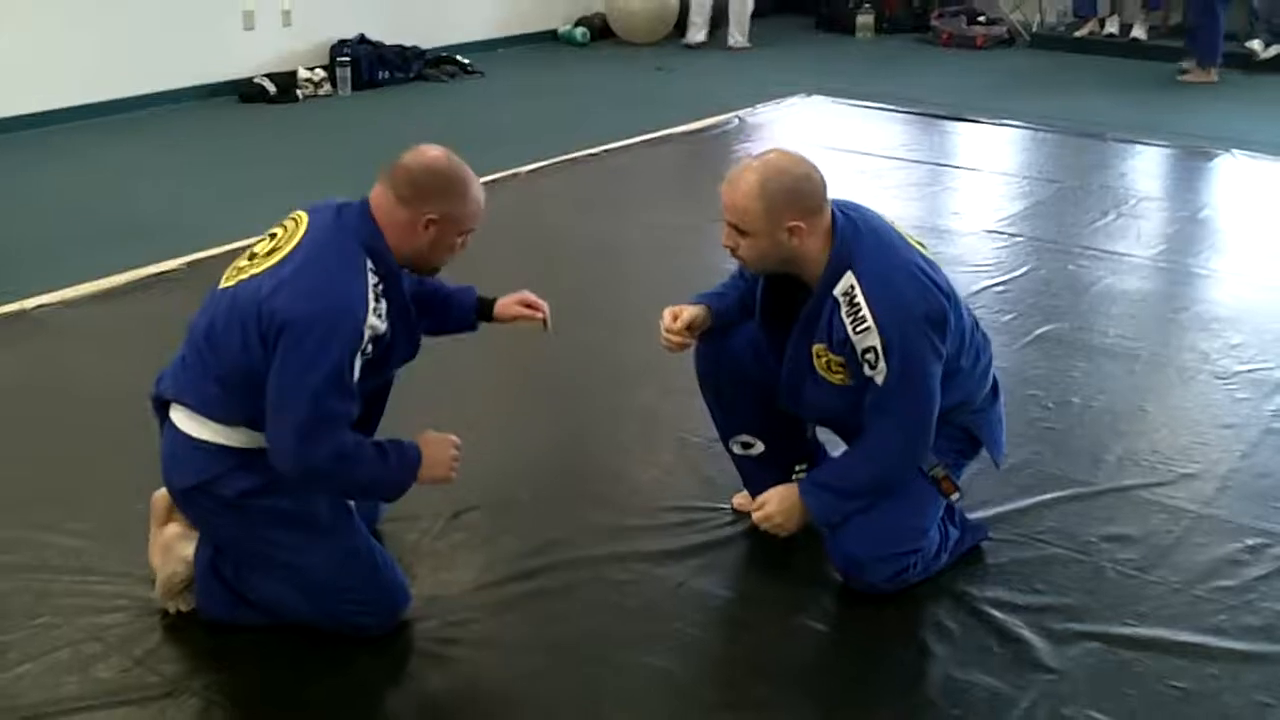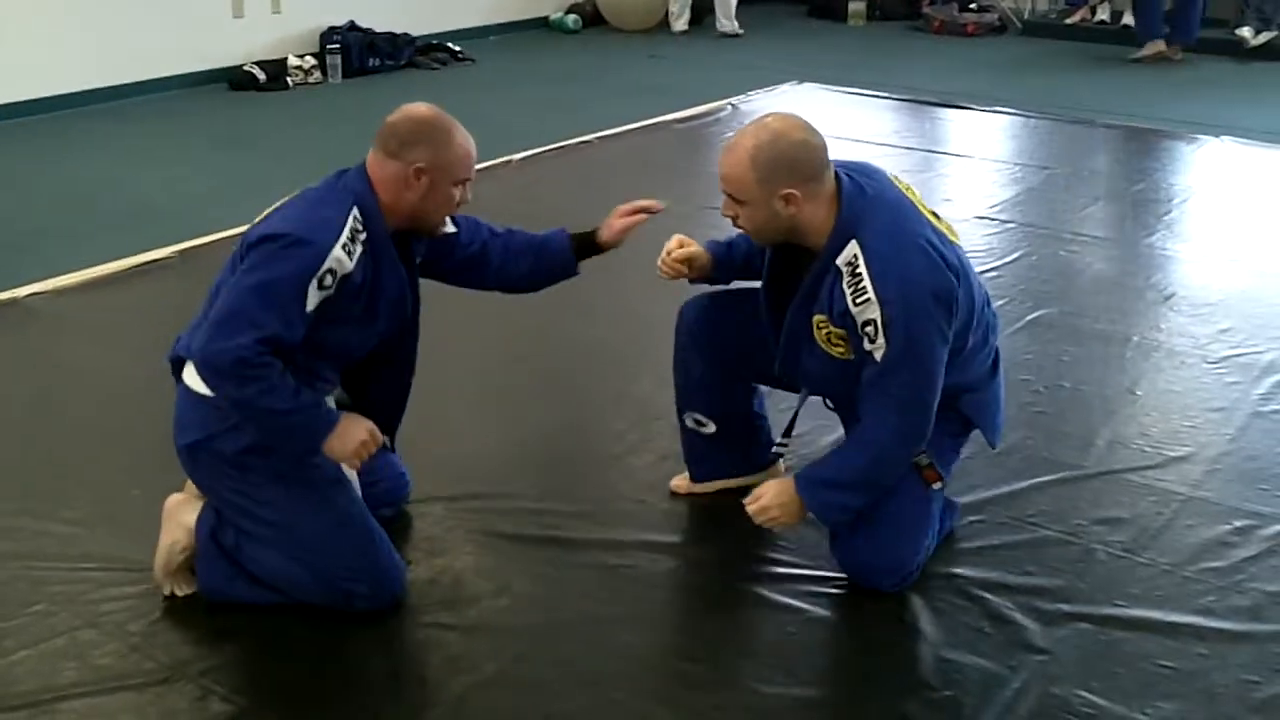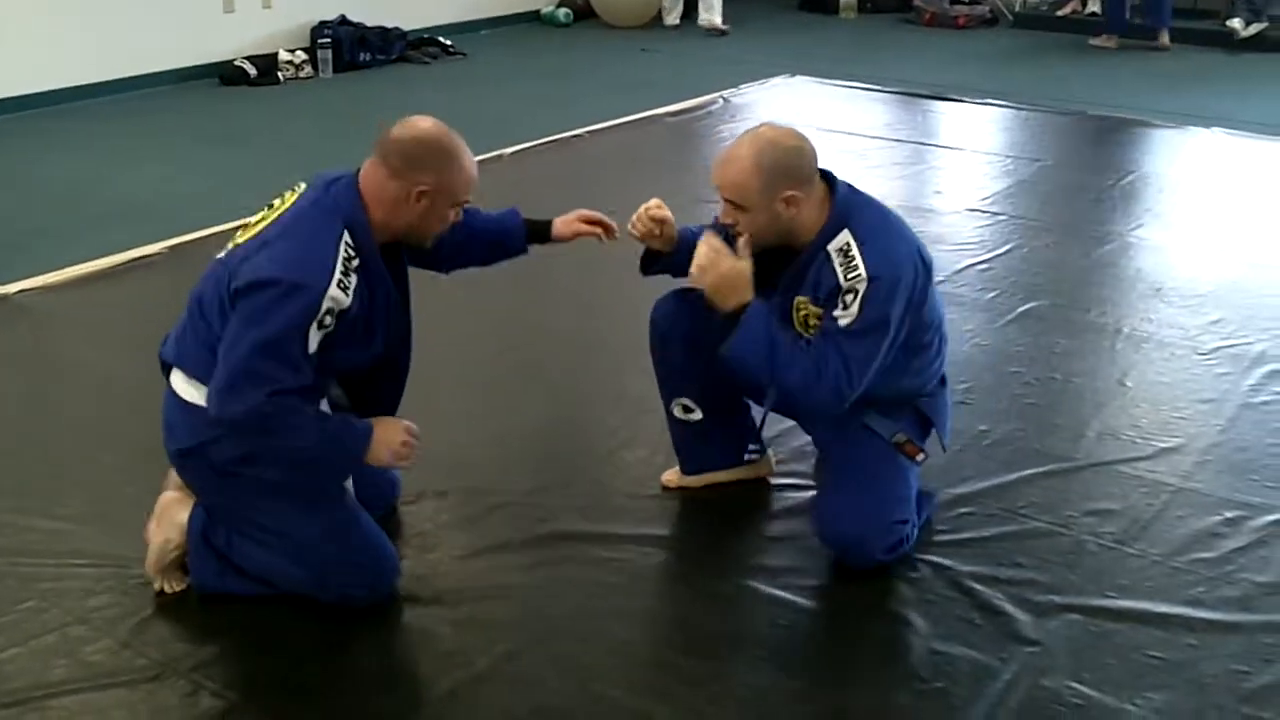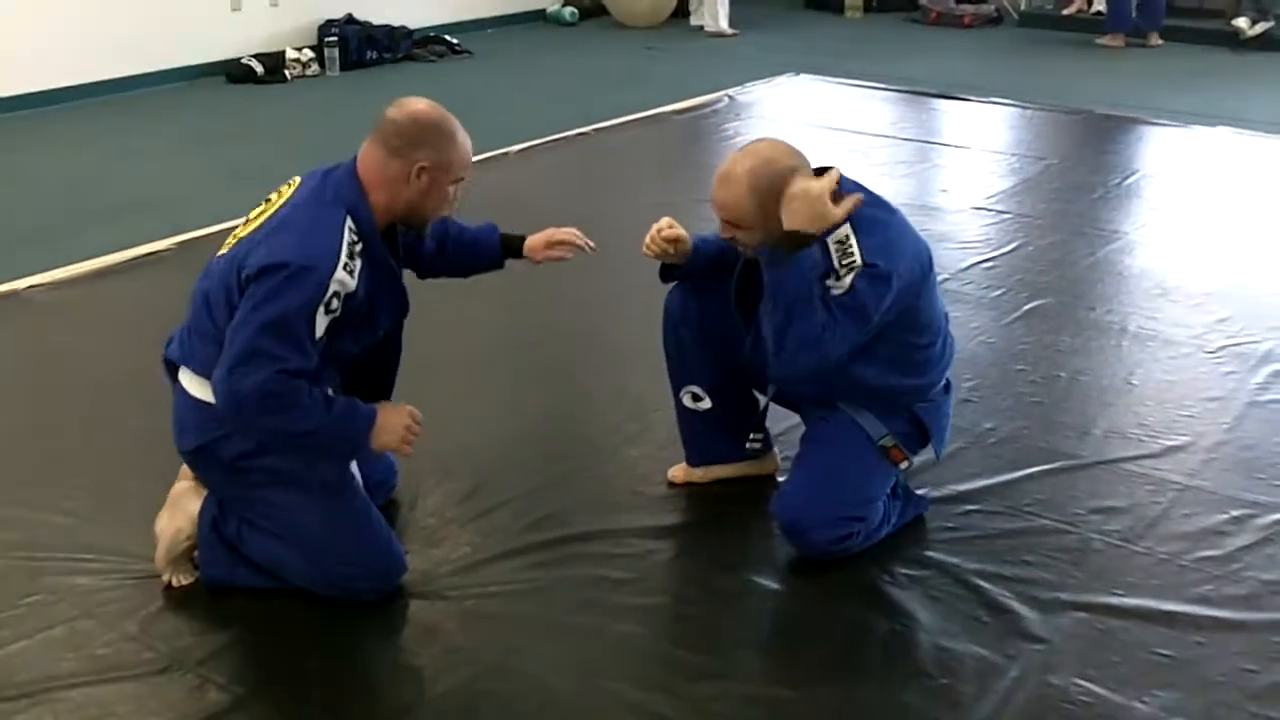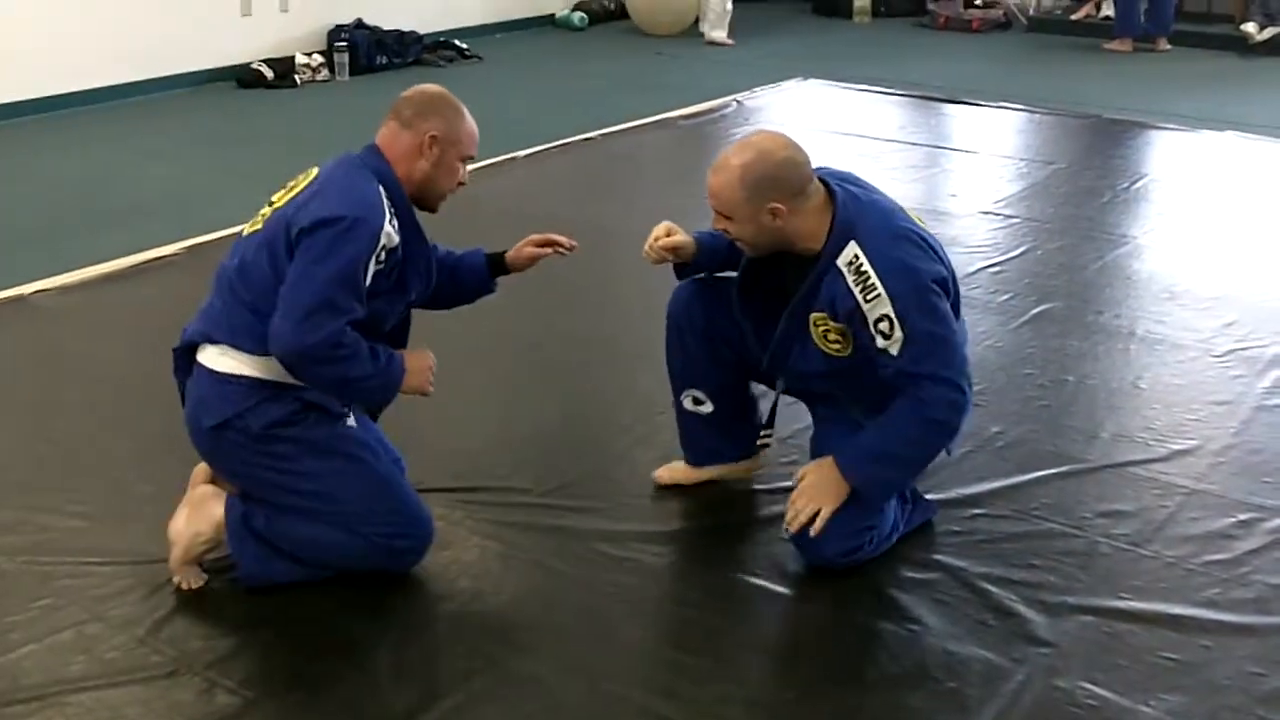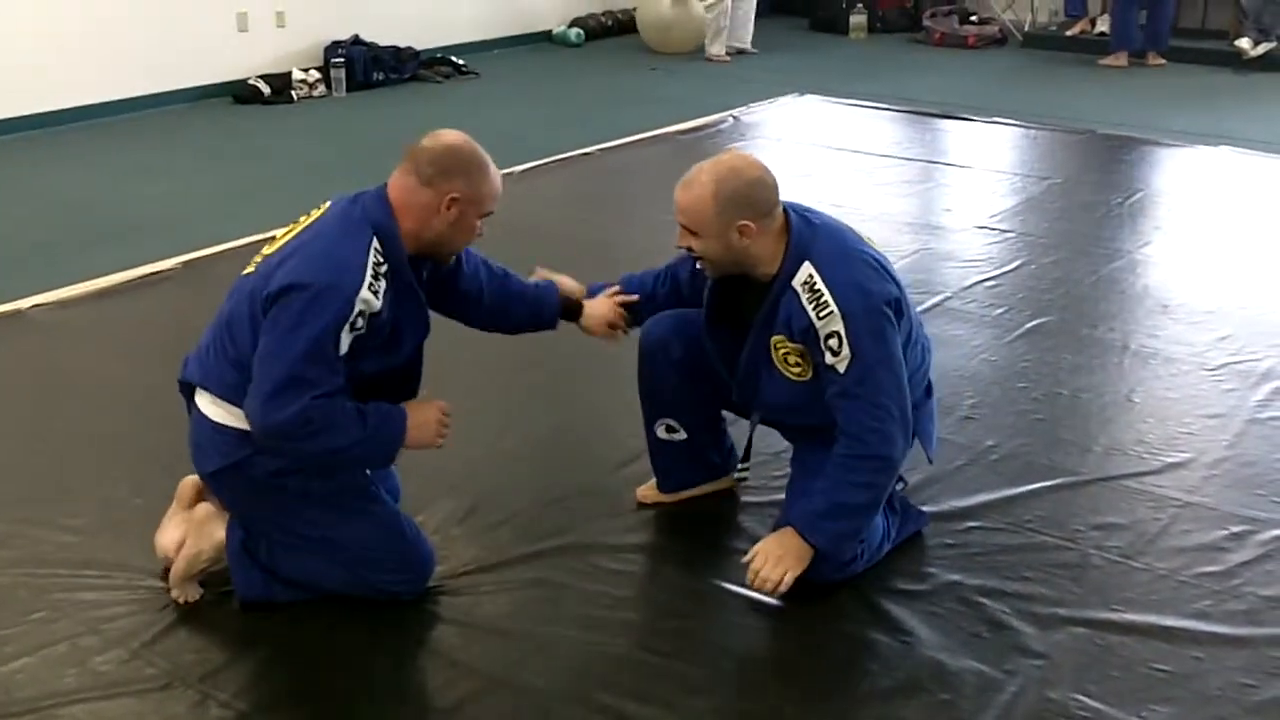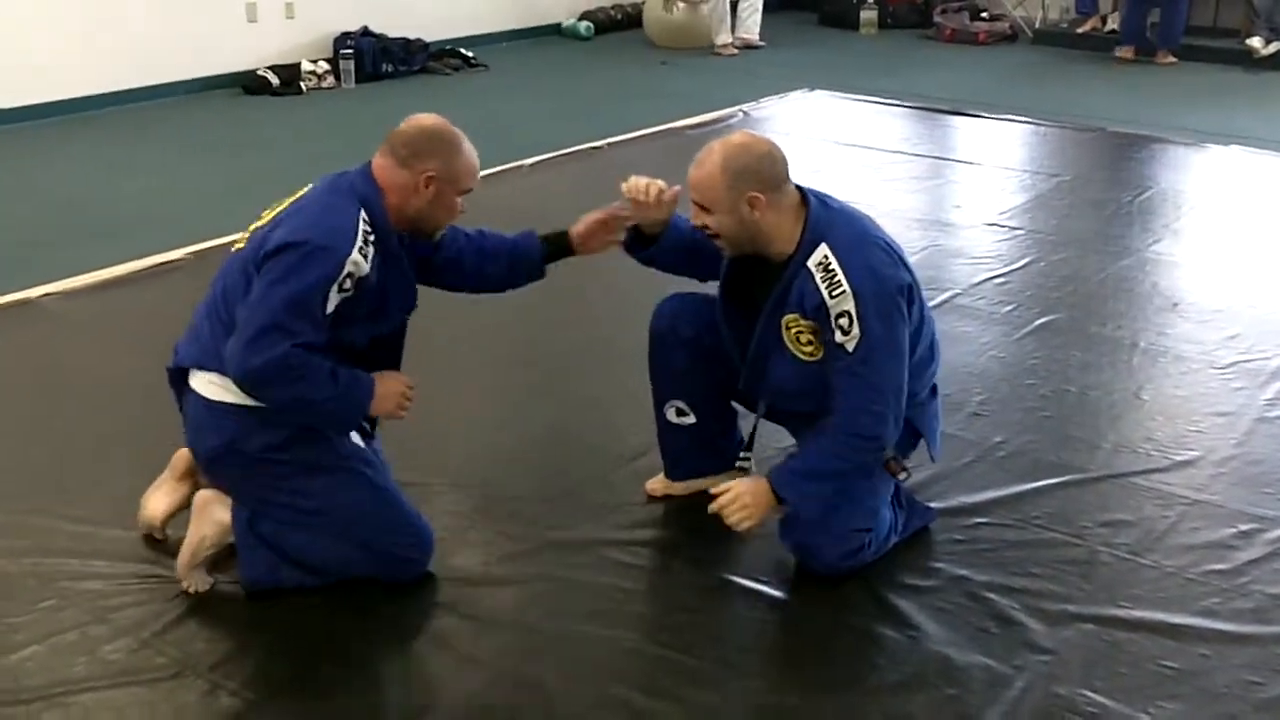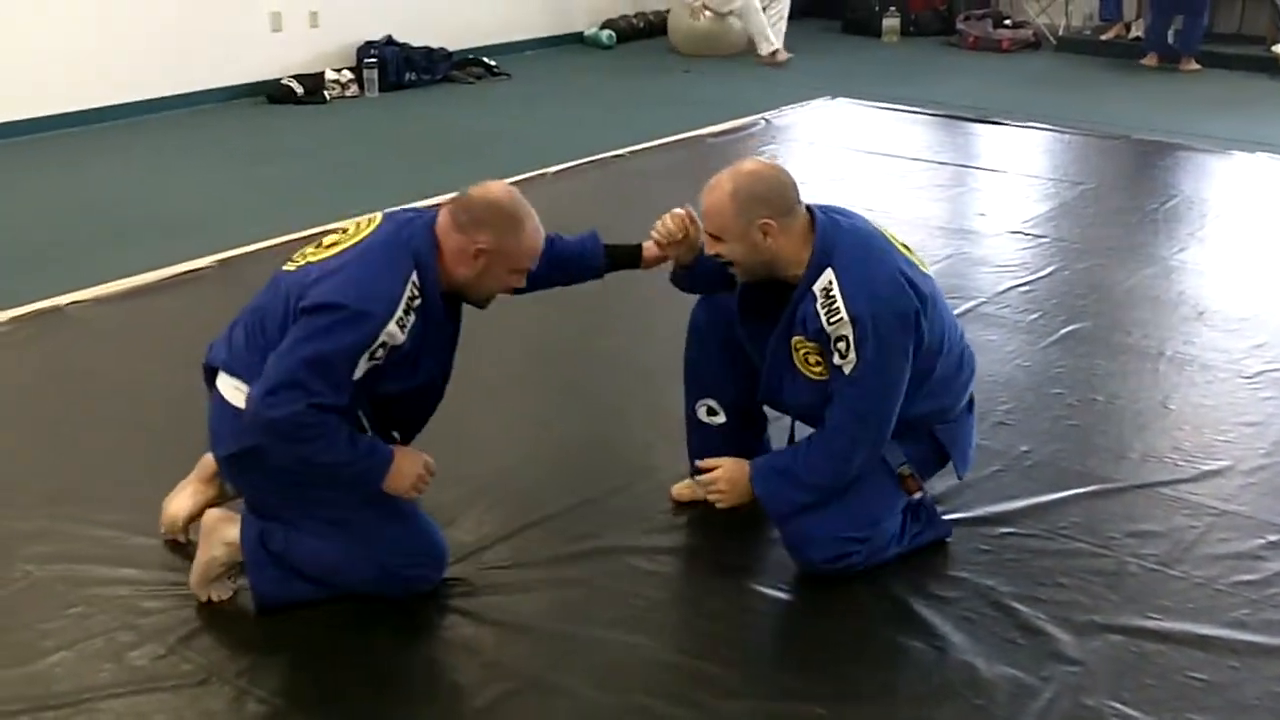
dt=0.5s
person 1, frame 1
left shoulder: (340, 223)
right shoulder: (335, 306)
left elbow: (400, 287)
right elbow: (310, 451)
left wrist: (485, 309)
right wrist: (412, 462)
left hip: (254, 426)
right hip: (228, 461)
left knee: (358, 513)
right knee: (374, 604)
left ankle: (194, 507)
right ankle: (199, 564)
person 1, frame 2
left shoulder: (384, 208)
right shoulder: (311, 244)
left elbow: (487, 255)
right elbow: (226, 357)
left wrist: (592, 242)
right wrist: (324, 430)
left hip: (290, 406)
right hip: (235, 422)
left knee: (388, 492)
right knee: (369, 583)
left ankle: (236, 494)
right ankle: (203, 533)
person 1, frame 3
left shoulder: (349, 195)
right shoulder: (307, 277)
left elbow: (444, 238)
right elbow: (246, 410)
left wrist: (543, 229)
right wrist: (362, 441)
left hip: (271, 395)
right hip: (226, 428)
left knee: (376, 494)
right knee: (365, 577)
left ankle: (211, 487)
right ankle: (194, 527)
person 1, frame 4
left shoulder: (345, 187)
right shoulder: (313, 258)
left elbow: (422, 241)
right elbow: (251, 393)
left wrist: (515, 246)
right wrist: (364, 427)
left hip: (273, 387)
right hip: (236, 418)
left knee: (376, 477)
right knee: (372, 571)
left ankle: (222, 480)
right ankle: (204, 517)
person 1, frame 5
left shoulder: (356, 181)
right shoulder: (358, 215)
left elbow: (413, 272)
right elbow: (307, 340)
left wrist: (501, 263)
right wrist: (394, 373)
left hip: (248, 385)
right hip: (251, 404)
left knee: (384, 478)
right knee: (402, 535)
left ankle: (234, 474)
right ankle: (226, 519)
person 1, frame 6
left shoulder: (374, 222)
right shoulder: (335, 280)
left elbow: (470, 285)
right elbow: (284, 416)
left wrist: (573, 309)
right wrist: (398, 427)
left hip: (268, 418)
right hip: (255, 441)
left knee: (377, 496)
right knee: (402, 568)
left ankle: (217, 493)
right ankle: (225, 537)
person 1, frame 7
left shoulder: (370, 208)
right shoulder: (327, 244)
left elbow: (453, 256)
right elbow: (260, 364)
left wrist: (566, 244)
right wrist: (364, 392)
left hip: (275, 405)
right hip: (247, 421)
left knee: (366, 479)
right knee: (402, 549)
left ankle: (202, 472)
right ankle: (228, 520)
person 1, frame 8
left shoulder: (424, 234)
right shoulder: (368, 302)
left elbow: (531, 260)
right elbow: (282, 415)
left wrist: (631, 256)
right wrist: (381, 465)
left hip: (299, 405)
right hip: (266, 427)
left knee: (392, 499)
right knee: (414, 563)
left ankle: (225, 475)
right ankle: (239, 538)
person 2, frame 1
left shoulder: (891, 303)
right shoulder: (814, 229)
left elbow: (898, 441)
right elbow: (754, 285)
left wrist: (810, 500)
right wrist: (705, 313)
left hip: (928, 423)
left knee: (864, 559)
right knee: (721, 351)
left ankle: (948, 528)
right ankle: (790, 475)
person 2, frame 2
left shoulder: (898, 277)
right shoulder: (829, 185)
left elbow: (897, 422)
right elbow: (773, 247)
left wrist: (809, 494)
right wrist: (711, 260)
left hip: (920, 398)
left knee: (875, 563)
right knee: (706, 323)
left ankle: (921, 504)
right ankle: (737, 461)
person 2, frame 3
left shoulder: (880, 264)
right shoulder: (773, 208)
left elbow: (823, 390)
right elbow: (723, 247)
left wrist: (740, 306)
right wrist: (672, 242)
left hip: (874, 403)
left knee: (858, 539)
right knee: (675, 318)
left ankle: (888, 492)
right ankle: (729, 457)
person 2, frame 4
left shoulder: (879, 253)
right shoulder: (815, 200)
left elbow: (800, 358)
right elbow: (733, 258)
left wrist: (794, 243)
right wrist: (686, 252)
left hip: (879, 401)
left knee: (810, 524)
right knee: (689, 304)
left ankle: (896, 499)
right ankle: (735, 451)
person 2, frame 5
left shoulder: (892, 273)
right shoulder: (806, 192)
left elbow: (940, 398)
right elbow: (744, 246)
left wrist: (847, 470)
right wrist: (693, 249)
left hip: (880, 405)
left knee: (827, 541)
right knee: (694, 307)
left ankle: (895, 498)
right ankle: (723, 451)
person 2, frame 6
left shoulder: (848, 296)
right shoulder: (744, 240)
left elbow: (874, 438)
right elbow: (679, 283)
left wrist: (805, 534)
right wrist: (591, 299)
left hip: (867, 413)
left knee: (822, 557)
right knee: (666, 340)
left ankle: (882, 507)
right ankle: (696, 473)
person 2, frame 7
left shoulder: (860, 277)
right shoulder: (754, 227)
left elbow: (867, 421)
right elbow: (699, 253)
left wrist: (775, 490)
right wrist: (655, 224)
left hip: (869, 412)
left knee: (821, 544)
right knee: (678, 321)
left ankle: (890, 505)
right ankle: (703, 465)
person 2, frame 8
left shoulder: (867, 300)
right shoulder: (799, 231)
left elbow: (853, 440)
right elbow: (727, 275)
left wrist: (757, 481)
right wrist: (687, 256)
left hip: (905, 423)
right hip: (828, 391)
left knee: (815, 542)
right knee: (715, 318)
left ankle: (910, 515)
right ankle: (721, 474)
